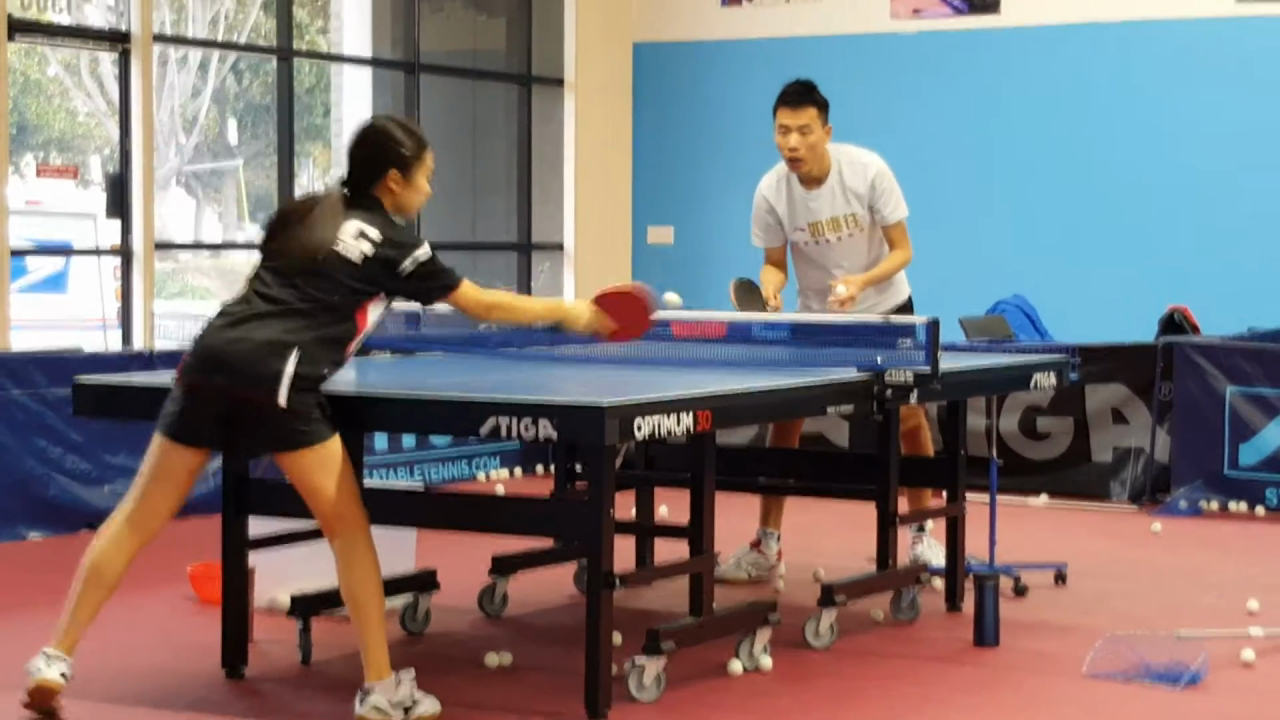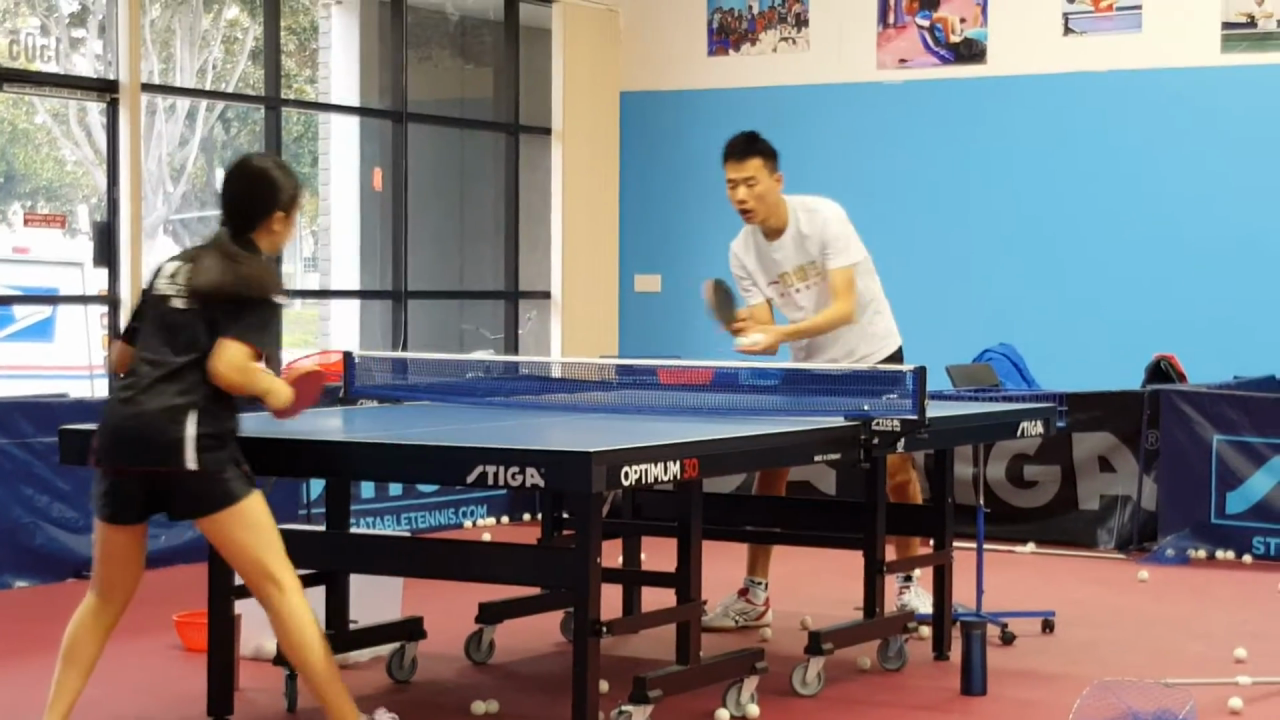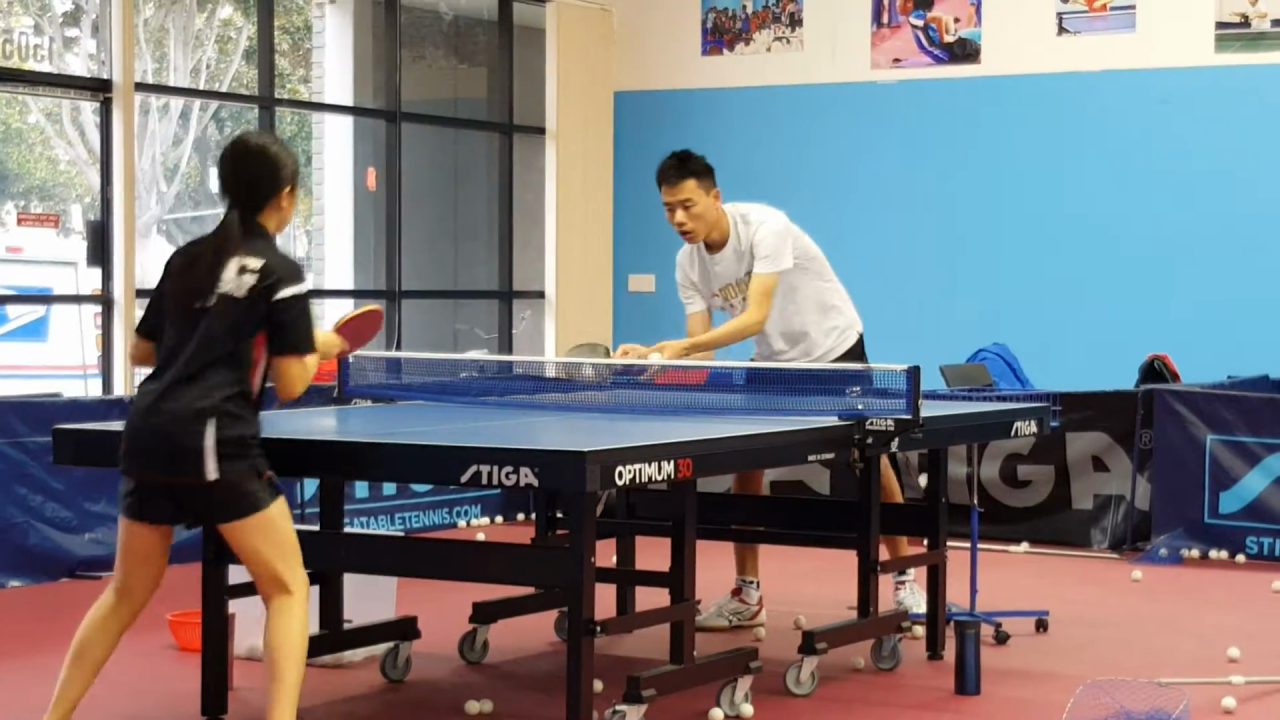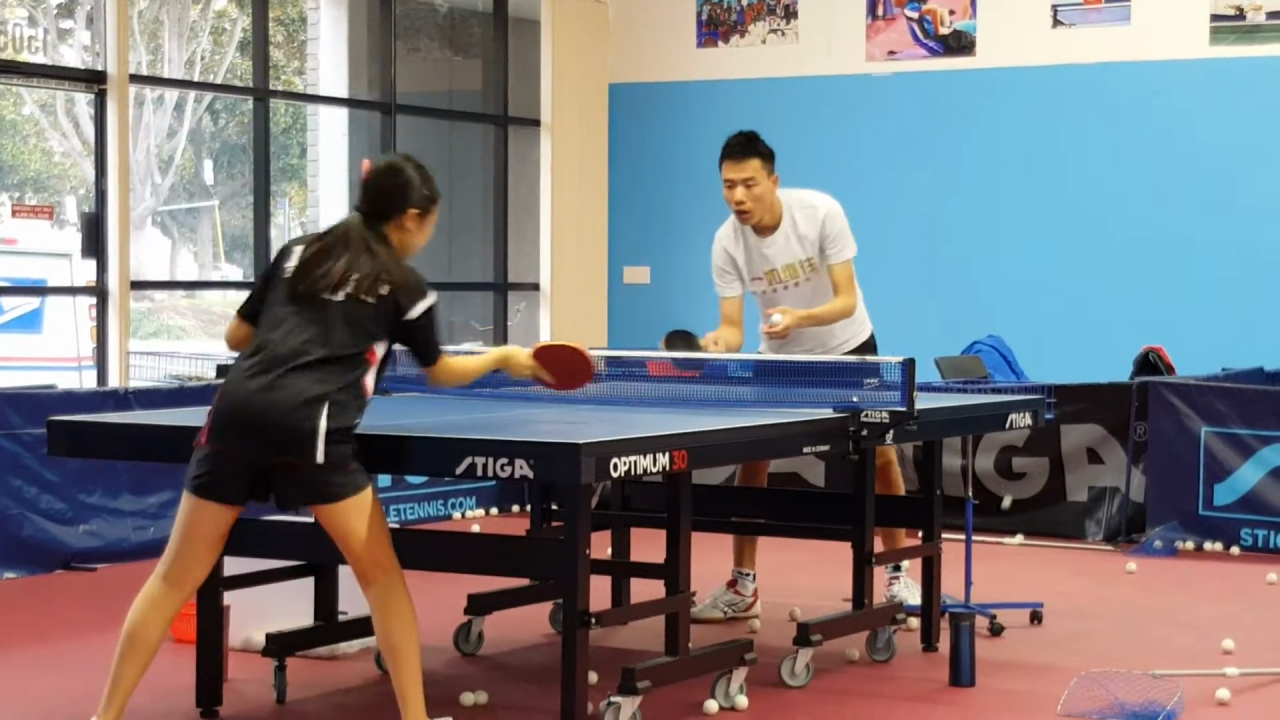
dt=0.5s
person 1, frame 1
left shoulder: (300, 216)
right shoulder: (393, 244)
right elbow: (481, 303)
right wrist: (560, 311)
left hip: (213, 360)
right hip: (278, 380)
left knee: (139, 514)
right knee: (348, 528)
left ankle: (55, 657)
person 1, frame 2
left shoulder: (173, 267)
right shoulder: (255, 282)
left elbow: (120, 357)
right elbow: (226, 370)
right wrist: (273, 390)
left hip: (120, 435)
right hip: (187, 440)
left knee: (109, 591)
right knee: (277, 584)
person 1, frame 3
left shoulder: (185, 259)
right shoulder: (278, 270)
left elbow: (142, 352)
right elbow: (290, 384)
right wrist: (319, 349)
left hip: (148, 437)
right hip: (215, 445)
left knee: (129, 590)
right knee: (289, 587)
person 1, frame 4
left shoulder: (297, 252)
right shoulder: (403, 285)
left elbow: (237, 336)
right elbow: (443, 372)
right wrist: (504, 357)
left hip: (236, 416)
right hip: (309, 427)
left knee: (175, 576)
right knee: (381, 575)
person 2, frame 1
left shoulder: (869, 170)
right shoulder: (770, 193)
left elbow: (902, 250)
right elbow: (774, 263)
left wrist: (860, 282)
right wrist: (770, 290)
left hip: (884, 307)
right hip: (816, 315)
left knee: (910, 416)
right knee: (784, 418)
left ankle: (921, 533)
right ankle: (767, 546)
person 2, frame 2
left shoulder: (824, 217)
right shoulder: (742, 252)
left elbow: (846, 307)
right elbow: (765, 333)
left wrist: (782, 332)
right wrist: (749, 332)
left hip: (872, 357)
right hip: (808, 368)
left knee: (898, 470)
right knee: (770, 466)
left ankle: (909, 584)
right ankle: (755, 594)
person 2, frame 3
left shoulder: (764, 225)
right shoulder: (689, 261)
left elbow: (757, 319)
right elbow: (697, 345)
left wrist: (682, 347)
right wrist: (649, 353)
left hip: (836, 349)
right hip: (775, 364)
right knee: (747, 466)
left ankle: (903, 579)
right ankle: (747, 594)
person 2, frame 4
left shoulder: (821, 211)
right shoulder: (727, 244)
left elbow: (848, 301)
right elbow: (734, 329)
left wrist: (799, 318)
right wrist: (715, 342)
left hip: (847, 346)
right hip: (781, 358)
left knee: (880, 455)
right knee: (752, 459)
left ankle: (896, 573)
right ankle: (742, 585)
